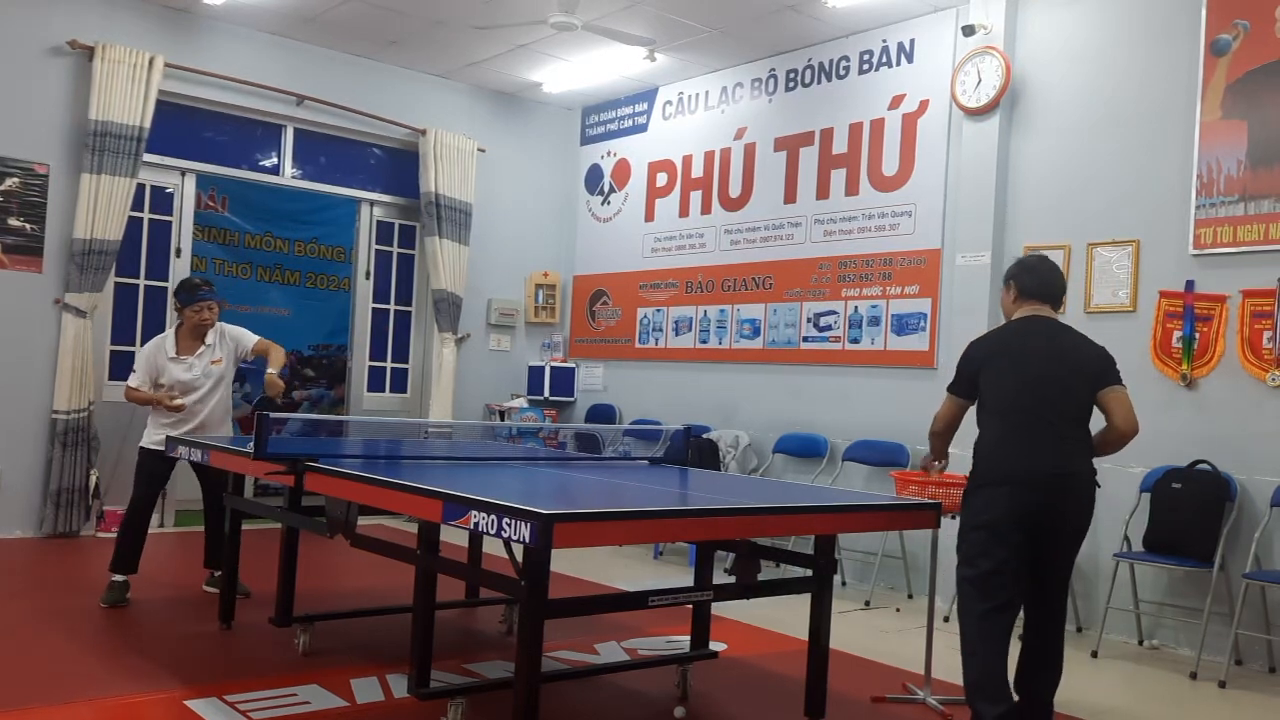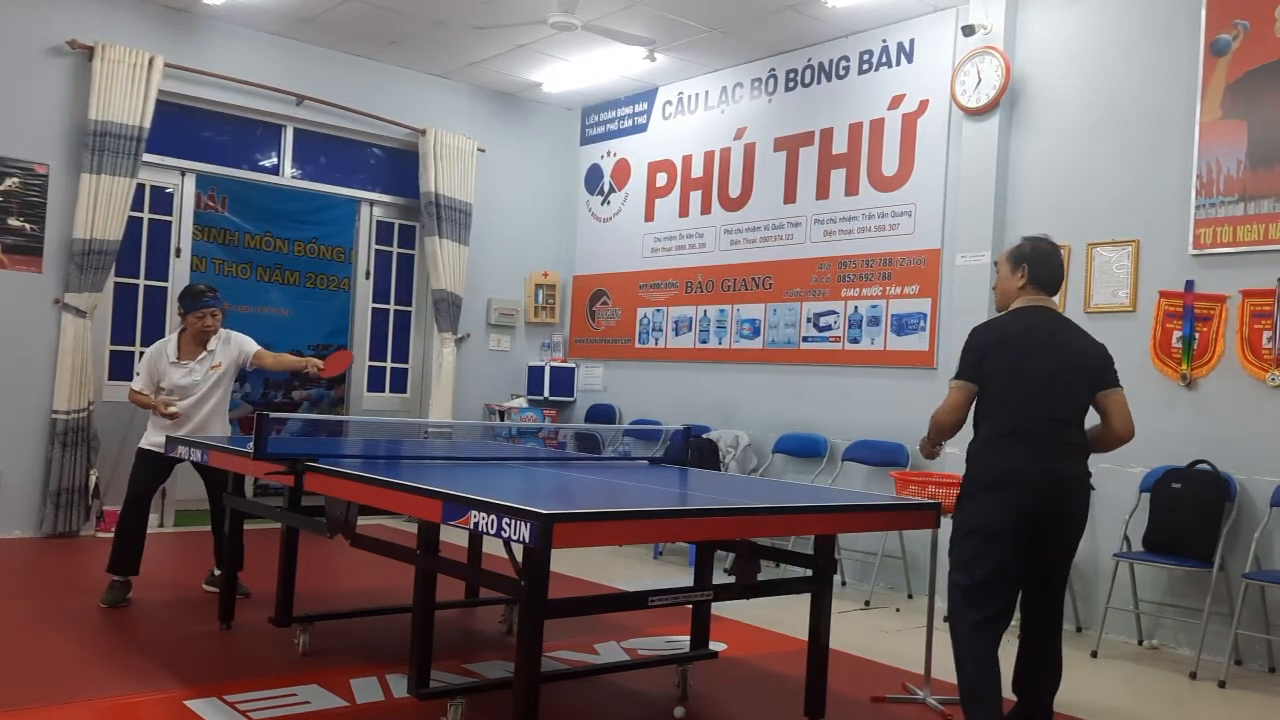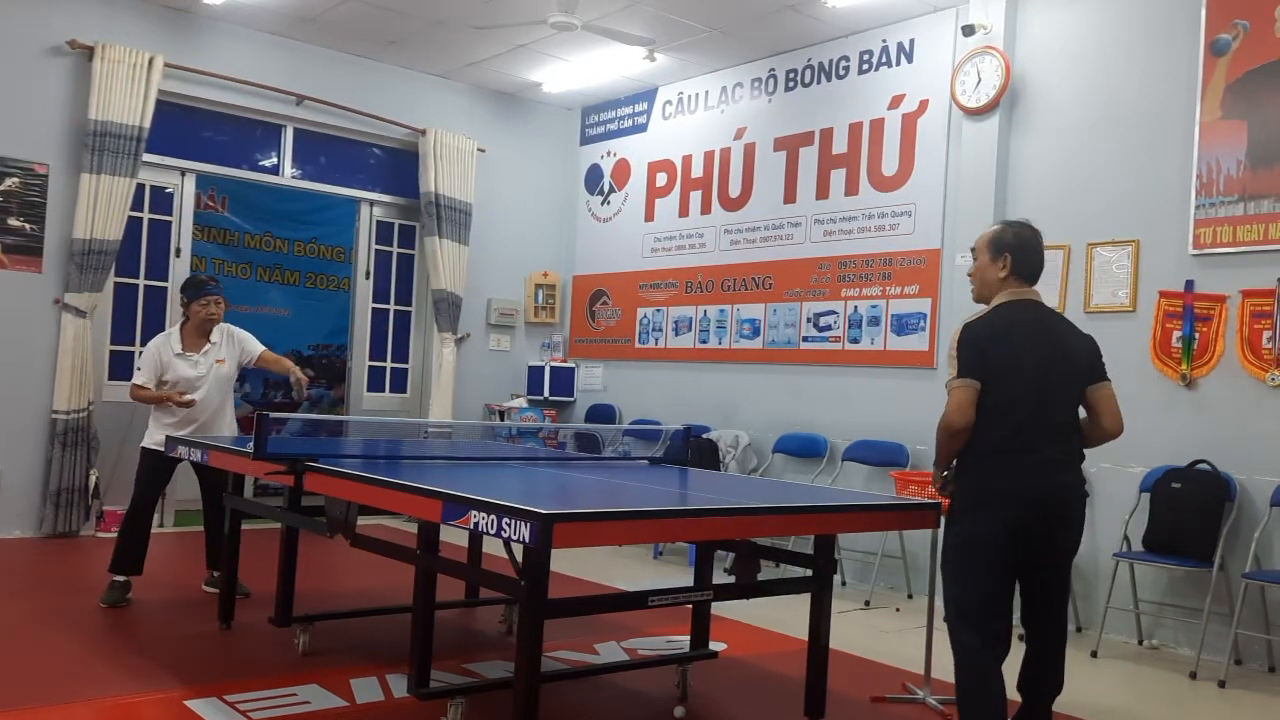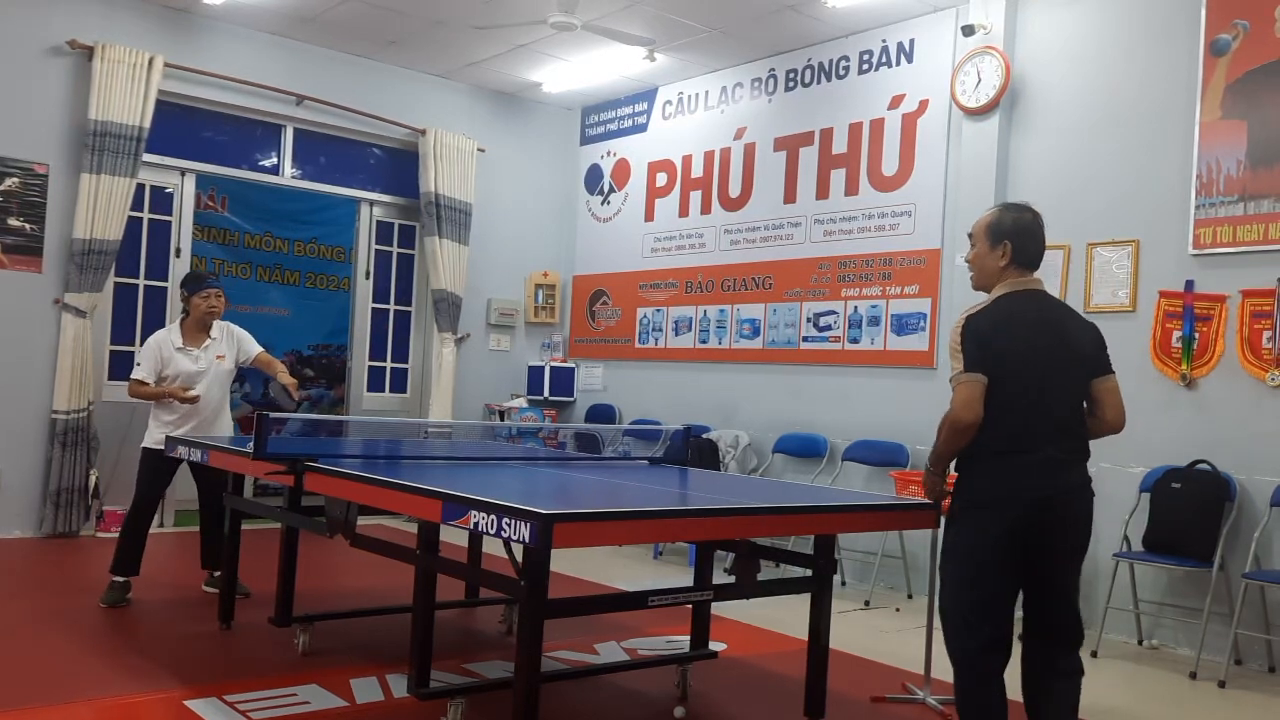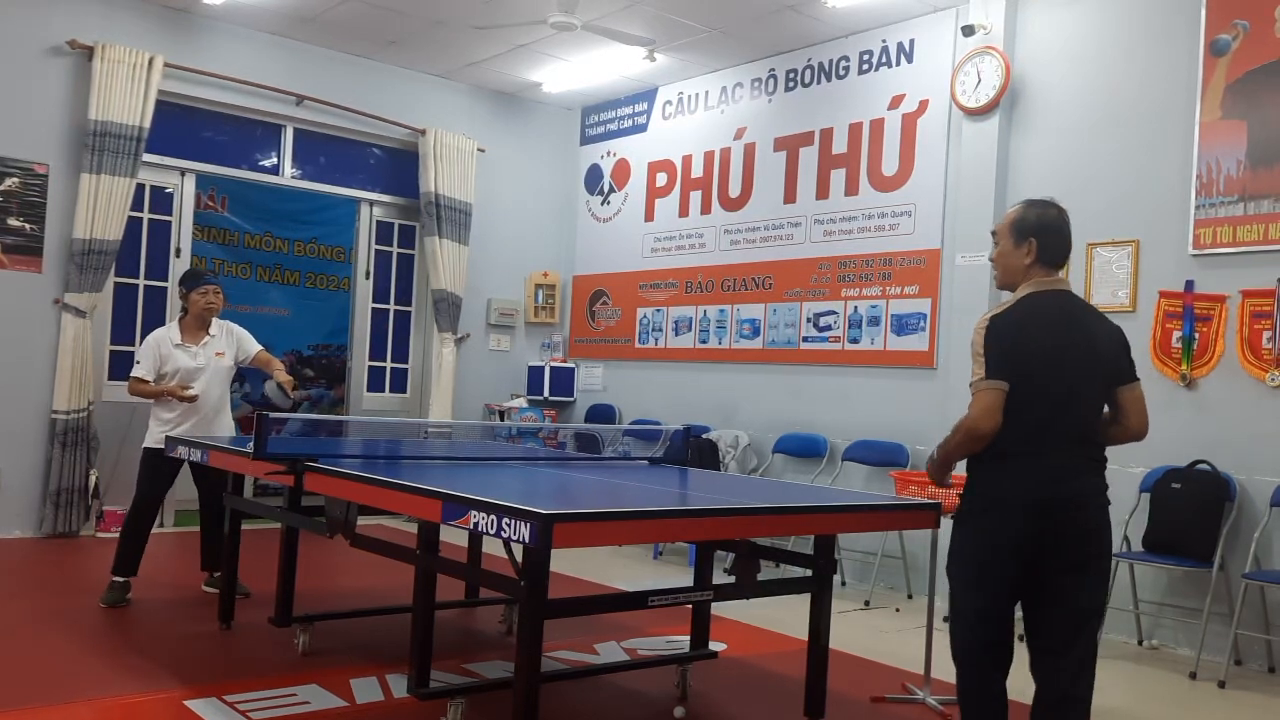
dt=0.3s
person 1, frame 1
left shoulder: (987, 346)
right shoulder: (1090, 352)
left elbow: (944, 425)
right elbow: (1124, 426)
left wrist: (935, 457)
left hip: (1000, 488)
right hip: (1069, 493)
left knee: (985, 611)
right knee: (1046, 609)
person 1, frame 2
left shoulder: (988, 335)
right shoulder: (1089, 347)
left elbow: (950, 417)
right elbow: (1121, 429)
left wrist: (930, 442)
left hip: (995, 491)
right hip: (1064, 494)
left knee: (976, 615)
right knee: (1043, 612)
person 1, frame 3
left shoulder: (978, 332)
right shoulder: (1077, 338)
left elbow: (958, 419)
right elbow: (1108, 425)
left wrist: (941, 467)
left hip: (990, 497)
right hip: (1060, 497)
left knee: (978, 631)
right knee: (1046, 622)
person 1, frame 4
left shoulder: (979, 324)
right shoulder: (1081, 328)
left elbow: (965, 416)
right elbow: (1110, 417)
left wrist: (936, 466)
left hip: (992, 499)
right hip: (1066, 498)
left knee: (976, 635)
right knee: (1057, 639)
person 1, frame 5
left shoulder: (1003, 325)
right shoulder: (1105, 331)
left elbow: (983, 422)
right elbow: (1133, 424)
left wrist: (942, 458)
left hip: (1002, 504)
right hip: (1079, 507)
left knee: (980, 645)
right knee: (1068, 654)
person 2, frame 1
left shoulder: (229, 336)
right shoulder: (155, 349)
left elbow: (269, 348)
right elbow: (133, 392)
left wrist: (273, 370)
right wrist: (158, 399)
left hip: (214, 439)
right hip: (163, 438)
left knee: (222, 505)
right knee: (141, 504)
left ankle: (218, 572)
right ankle: (119, 578)
person 2, frame 2
left shoulder: (232, 343)
right shoulder: (158, 352)
left elbow: (270, 359)
right elbow: (136, 394)
left wrist: (304, 363)
right wrist: (155, 405)
left hip: (213, 441)
right hip: (161, 441)
left knee: (228, 505)
right knee: (135, 501)
left ankle: (221, 573)
right ankle: (120, 578)
person 2, frame 3
left shoulder: (233, 338)
right shoulder: (160, 346)
left elbow: (270, 359)
right elbow: (137, 392)
left wrist: (292, 370)
right wrist: (167, 397)
left hip: (215, 439)
right hip: (164, 439)
left knee: (220, 506)
right knee: (141, 504)
left ankle: (217, 573)
right ankle: (120, 578)
person 2, frame 4
left shoulder: (232, 335)
right shoulder: (160, 341)
left elbow: (265, 361)
right elbow: (135, 388)
left wrist: (282, 373)
right wrist: (170, 393)
left hip: (214, 439)
right hip: (165, 438)
left knee: (217, 506)
right knee: (143, 505)
left ankle: (217, 573)
right ankle: (121, 578)
person 2, frame 5
left shoulder: (231, 334)
right shoulder: (159, 339)
left elbow: (265, 359)
right elbow: (135, 386)
left wrist: (279, 372)
right wrist: (168, 391)
left hip: (214, 439)
right hip: (166, 438)
left knee: (217, 506)
right knee: (144, 505)
left ankle: (216, 573)
right ankle: (120, 579)
